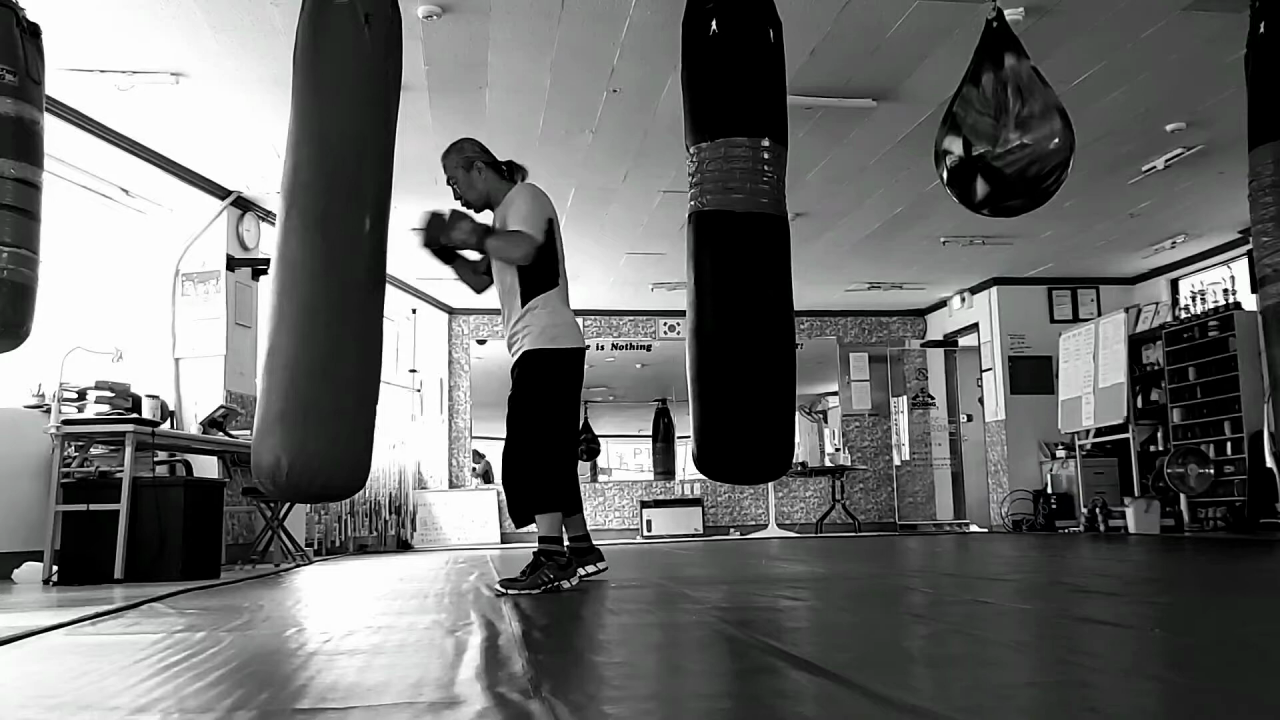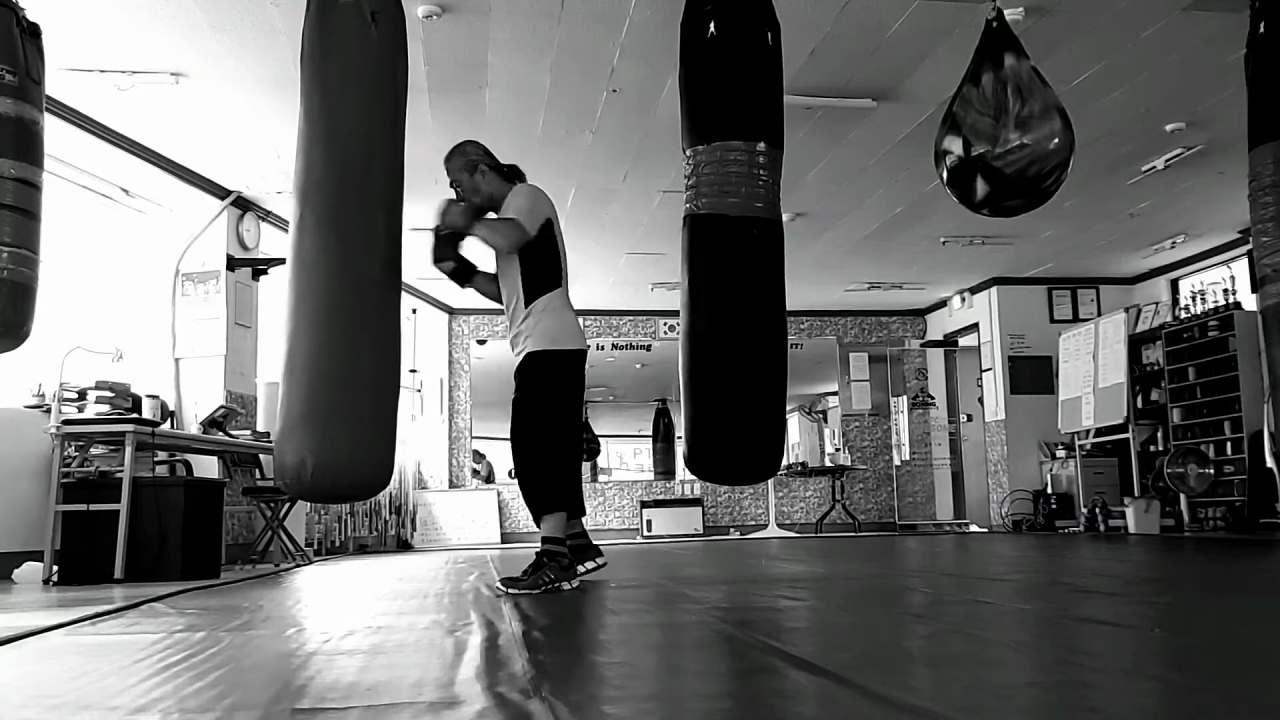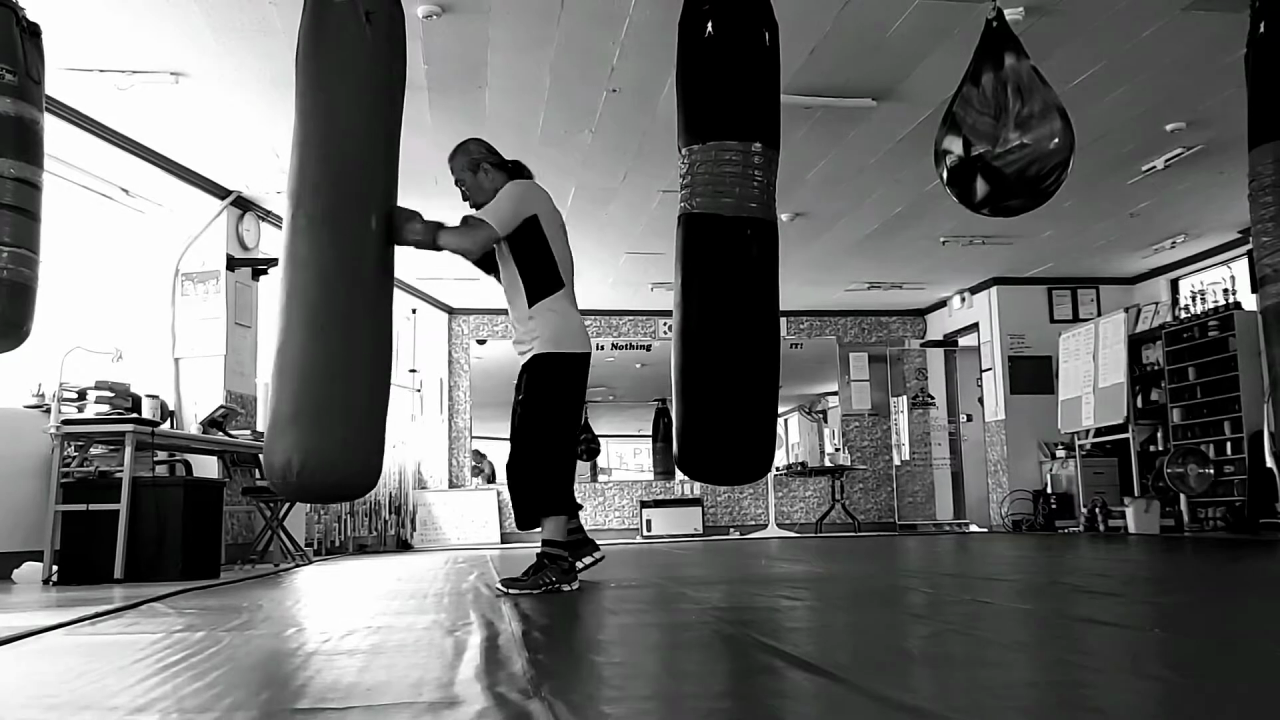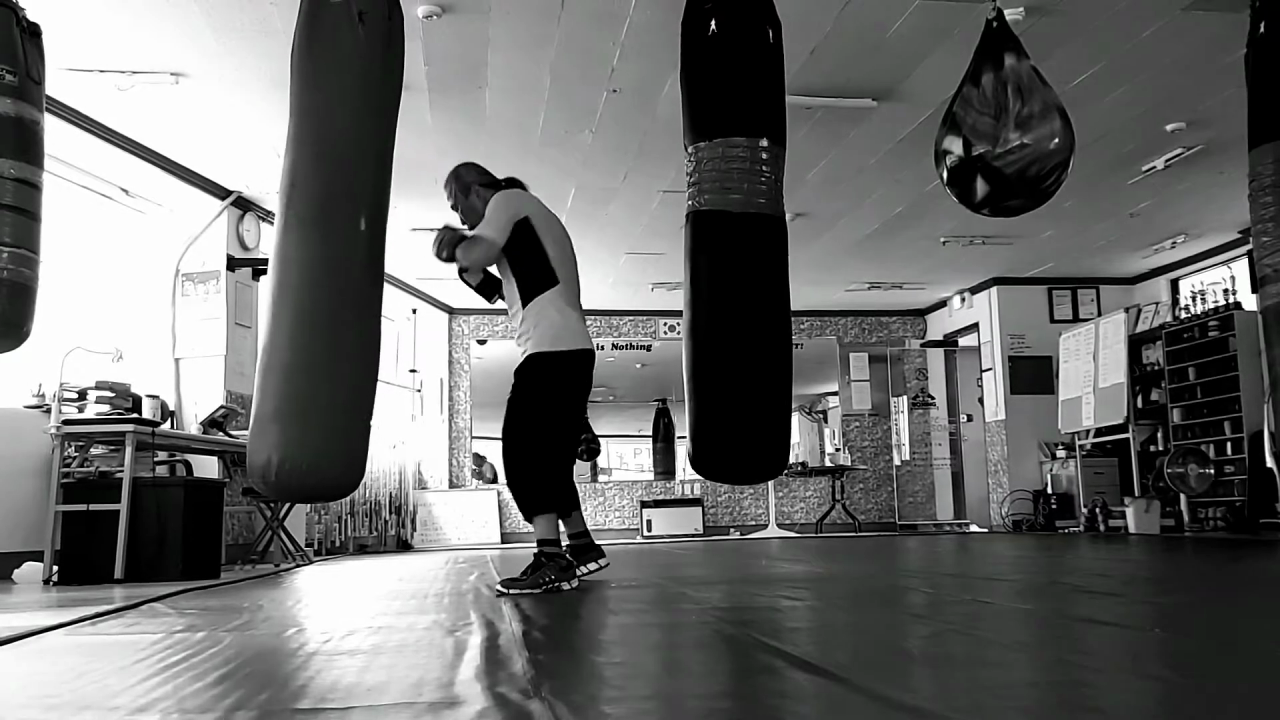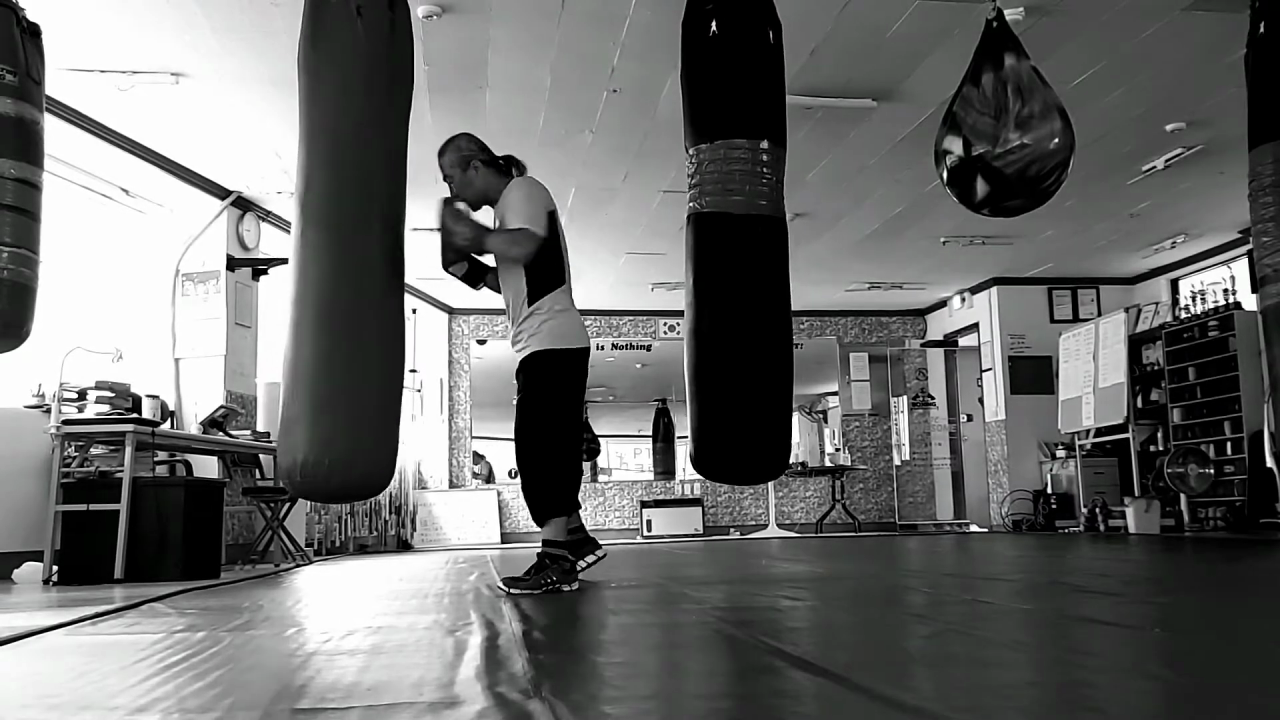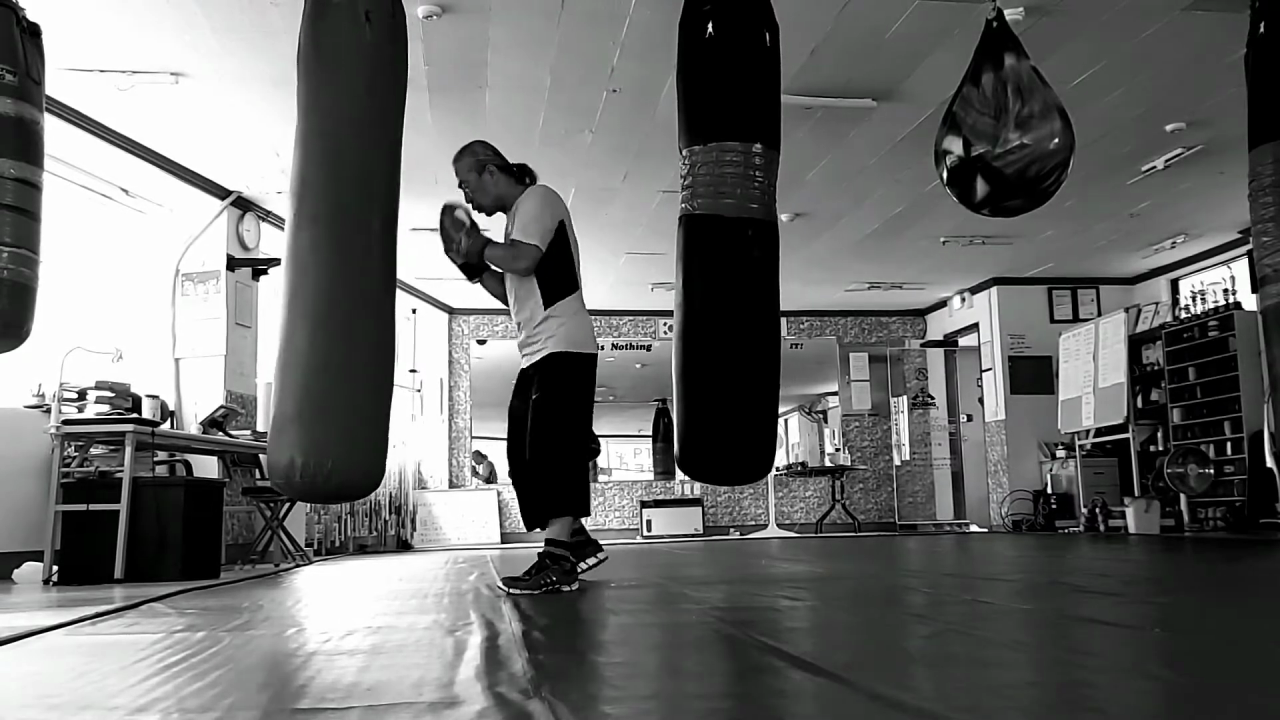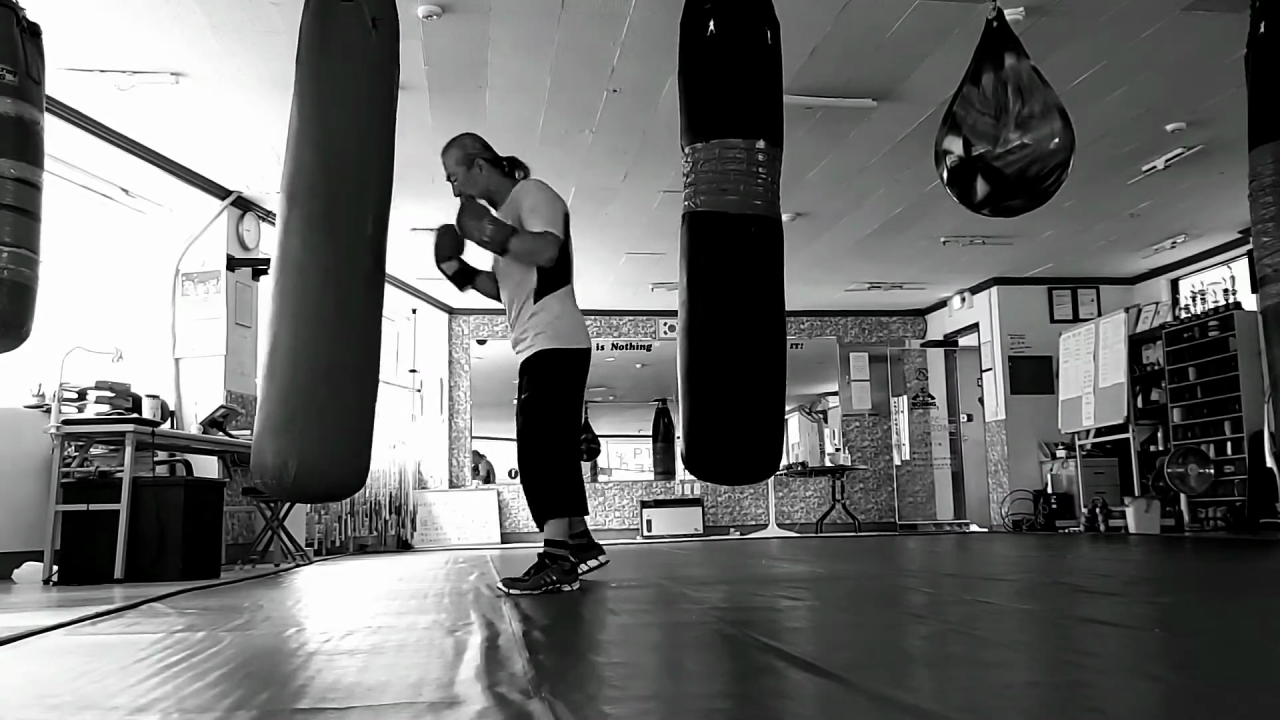
dt=0.7s
person 1, frame 1
left shoulder: (525, 198)
right shoulder: (504, 217)
left elbow: (520, 251)
right elbow: (480, 280)
left wrist: (470, 233)
right wrist: (452, 250)
left hip: (549, 345)
right hip: (535, 349)
left knee: (533, 449)
right knee: (549, 449)
left ankle: (552, 558)
right ankle: (579, 548)
person 1, frame 2
left shoulder: (525, 198)
right shoulder: (509, 215)
left elbow: (504, 239)
right elbow: (501, 291)
left wrist: (467, 220)
right wrist: (455, 266)
left hip: (551, 345)
right hip: (539, 350)
left knee: (542, 447)
right knee: (547, 449)
left ankle: (555, 558)
right ankle: (576, 545)
person 1, frame 3
left shoulder: (520, 193)
right shoulder: (523, 203)
left elbow: (472, 237)
right elbow: (521, 275)
left wrist: (415, 228)
right wrist: (480, 254)
left hip: (553, 348)
right hip: (549, 350)
left knee: (538, 451)
right knee: (546, 452)
left ankle: (554, 560)
right ankle: (575, 544)
person 1, frame 4
left shoulder: (507, 200)
right shoulder: (532, 217)
left elbow: (475, 258)
left wrist: (455, 246)
right wrist: (489, 285)
left hip: (551, 350)
right hip: (566, 350)
left knee: (526, 447)
right knee: (550, 452)
left ankle: (552, 559)
right ankle: (582, 547)
person 1, frame 5
left shoulder: (522, 191)
right shoulder: (508, 206)
left elbow: (523, 250)
left wrist: (467, 235)
left hip: (551, 345)
right hip: (544, 348)
left knee: (540, 449)
right knee: (551, 450)
left ankle: (555, 560)
right ankle: (578, 542)
person 1, frame 6
left shoulder: (536, 199)
right shoulder: (518, 218)
left elbow: (524, 260)
right elbow: (511, 291)
left wrist: (476, 245)
right wrist: (474, 263)
left hip: (563, 350)
right hip: (539, 355)
left knee: (549, 449)
right knee: (527, 451)
left ankle: (558, 560)
right ankle: (578, 543)
person 1, frame 7
left shoulder: (532, 193)
right shoulder: (504, 212)
left elbow: (545, 252)
right elbow: (503, 290)
left wrist: (490, 233)
right wrist: (459, 272)
left hip: (555, 345)
right hip: (539, 350)
left knee: (544, 451)
right knee: (544, 453)
left ankle: (557, 560)
right ankle: (579, 545)
